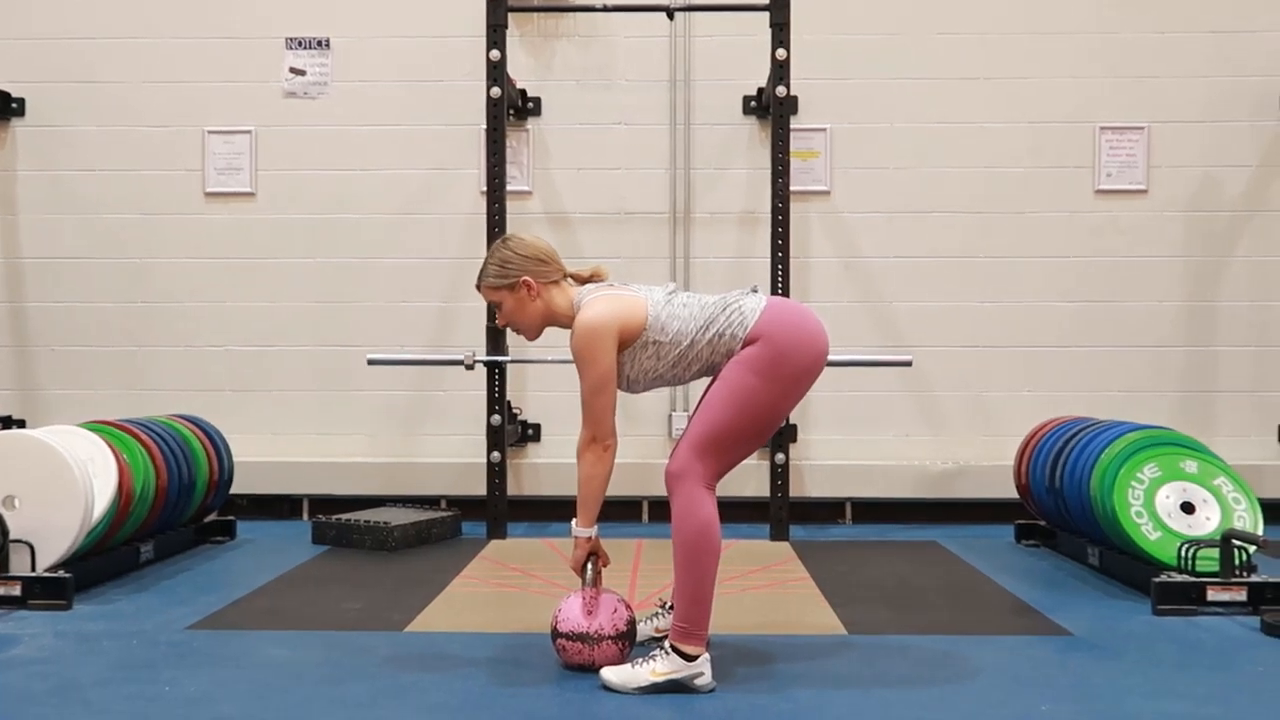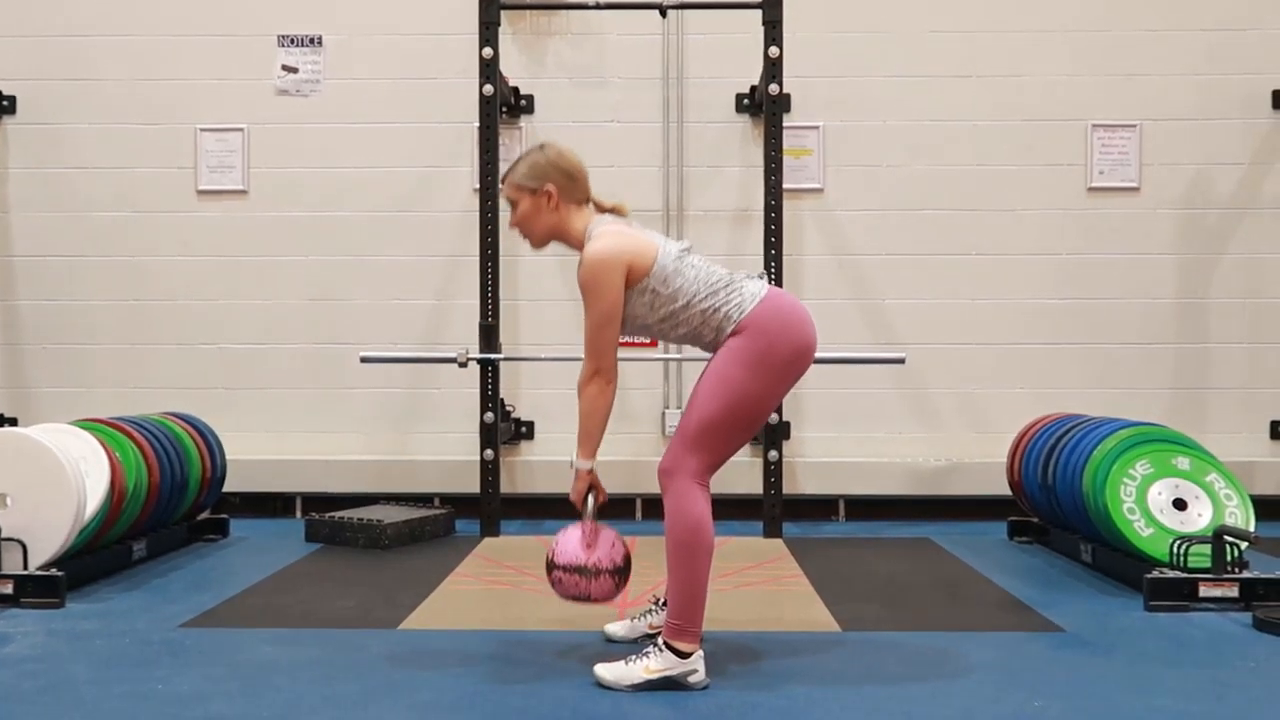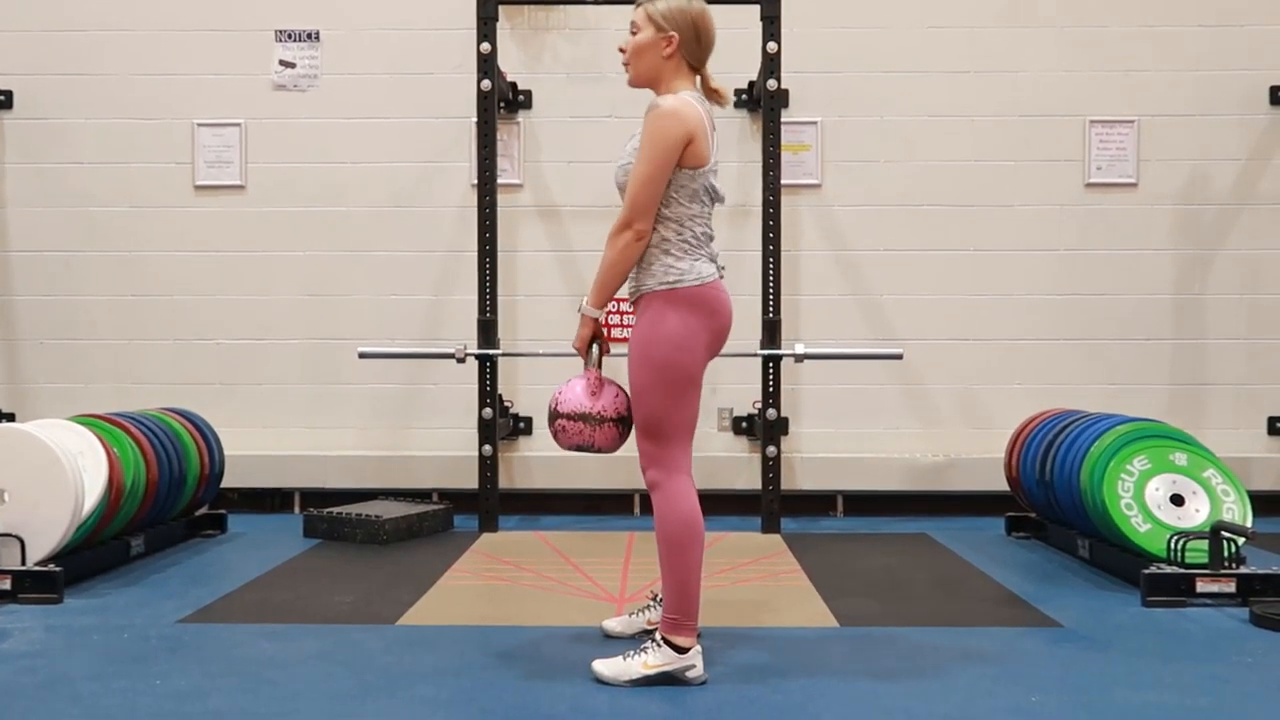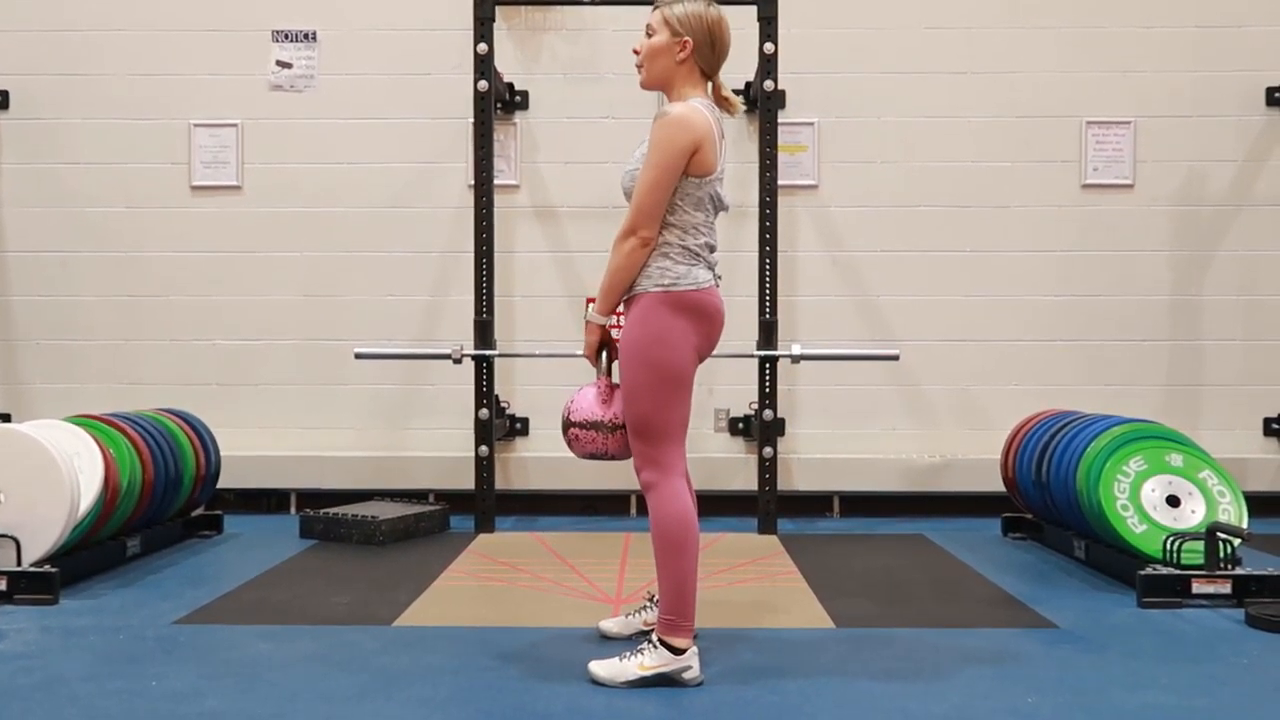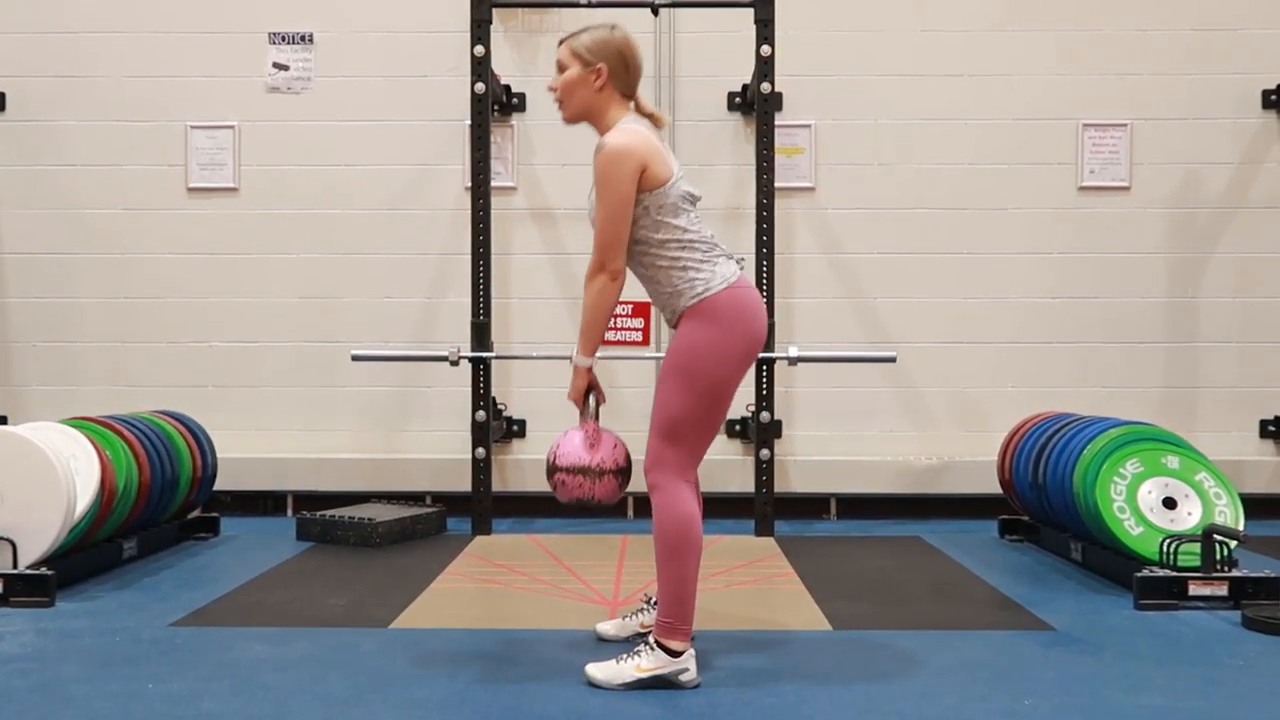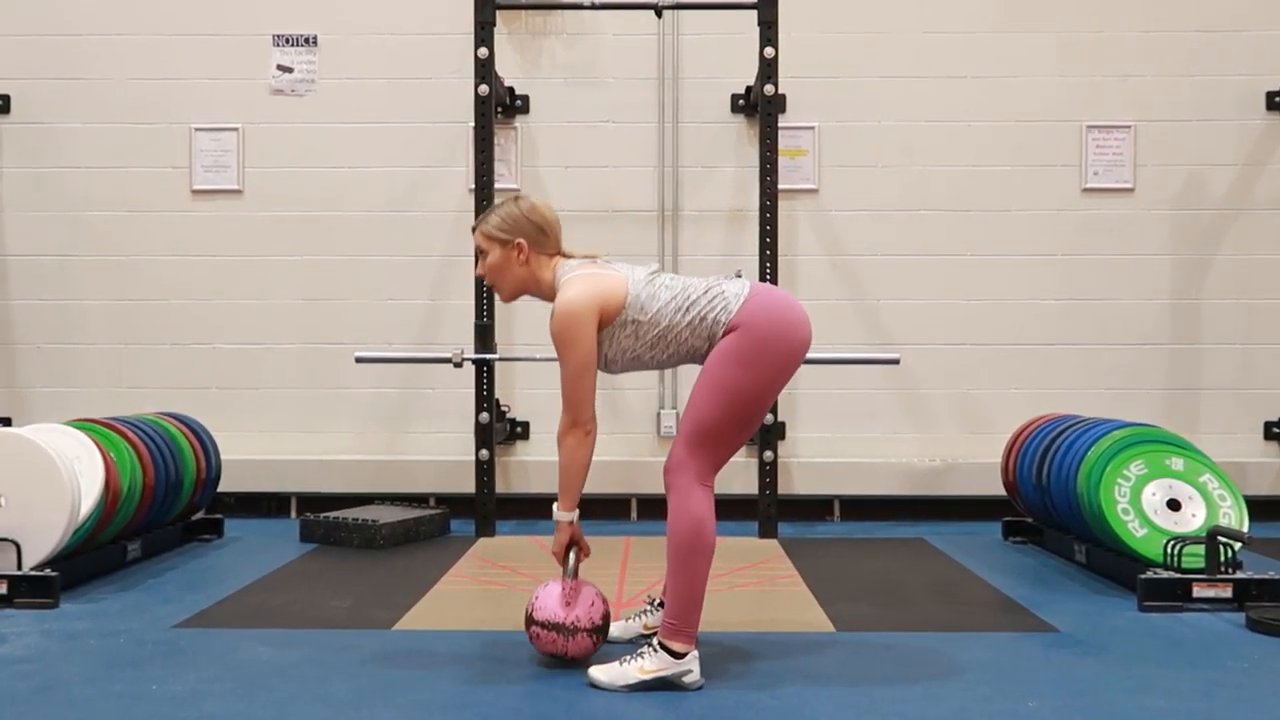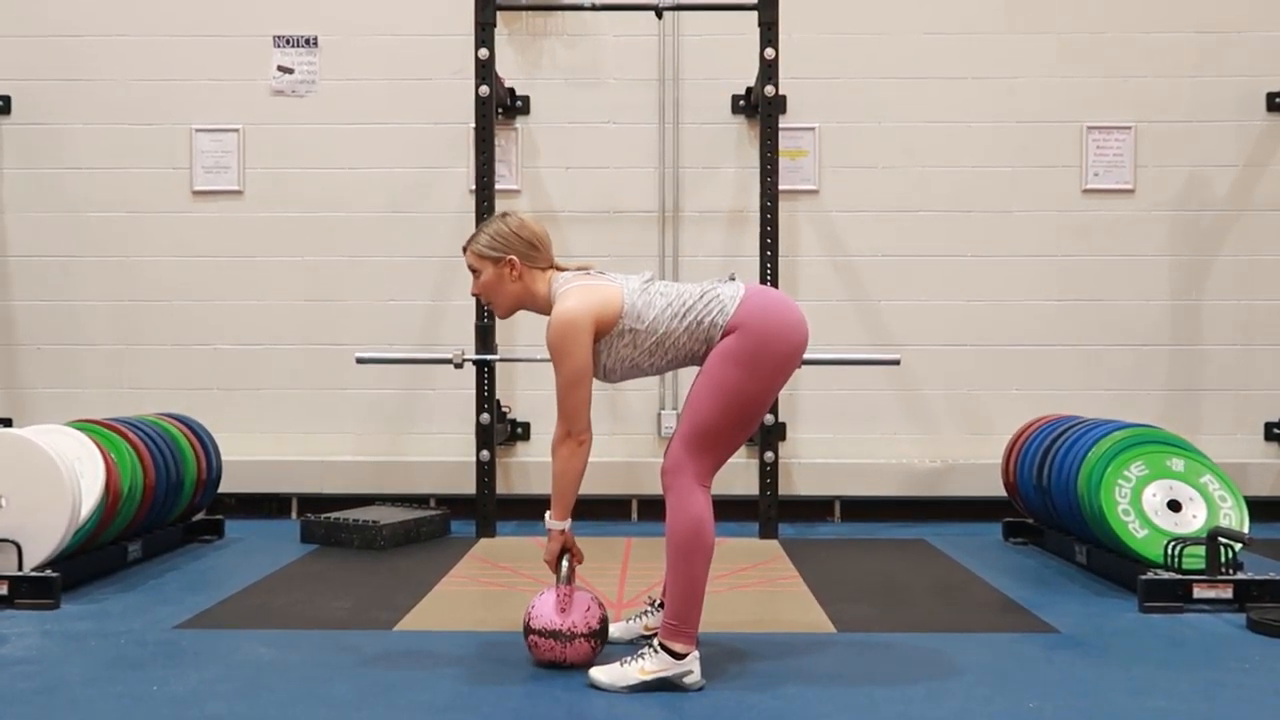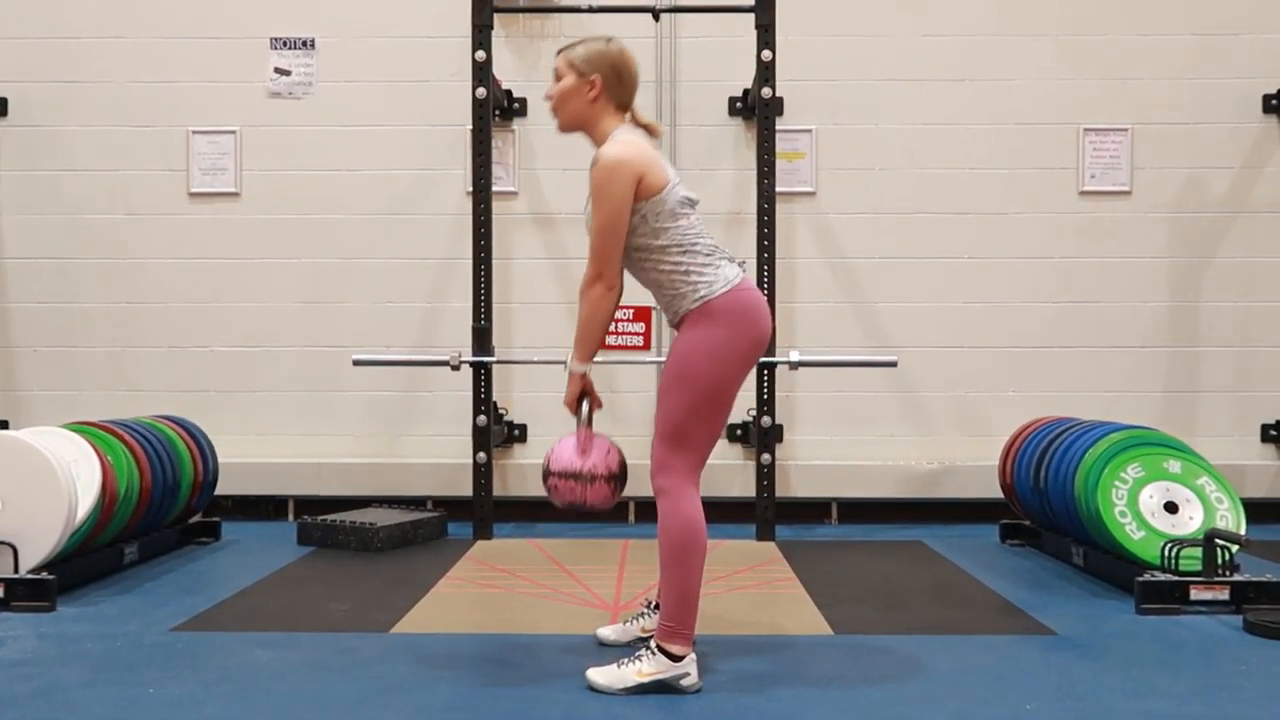
dt=0.5s
person 1, frame 1
left shoulder: (592, 322)
right shoulder: (595, 304)
left elbow: (599, 443)
right elbow: (596, 438)
left wrist: (583, 531)
right wrist: (587, 527)
left hip: (782, 341)
right hip: (778, 336)
left knee: (689, 477)
right knee: (688, 474)
left ankle: (686, 656)
right ankle: (684, 608)
person 1, frame 2
left shoulder: (601, 254)
right shoulder: (606, 237)
left elbow: (599, 376)
right elbow: (599, 372)
left wrist: (583, 465)
right wrist: (587, 463)
left hip: (770, 334)
right hip: (769, 327)
left knee: (682, 474)
right knee: (682, 470)
left ankle: (681, 652)
right ankle: (676, 610)
person 1, frame 3
left shoulder: (671, 110)
right shoulder: (685, 112)
left elbow: (633, 229)
left wrist: (591, 311)
right wrist: (606, 308)
left hip: (674, 306)
right hip: (687, 300)
left knee: (666, 471)
right knee: (666, 466)
left ankle: (679, 647)
right ankle: (674, 605)
person 1, frame 4
left shoulder: (680, 119)
right shoulder: (696, 118)
left elbow: (639, 235)
left wrist: (597, 316)
right wrist: (614, 313)
left hip: (665, 308)
right hip: (681, 304)
left knee: (659, 471)
right knee: (662, 466)
left ankle: (675, 646)
right ankle: (670, 605)
person 1, frame 5
left shoulder: (618, 146)
right shoulder: (629, 138)
left elbow: (605, 272)
right elbow: (610, 269)
left wrist: (582, 363)
right wrist: (587, 361)
left hip: (717, 317)
right hip: (724, 311)
left knee: (668, 472)
right knee: (672, 467)
left ankle: (671, 650)
right ankle: (667, 609)
person 1, frame 6
left shoulder: (572, 303)
right shoulder: (580, 281)
left elbow: (580, 427)
right elbow: (575, 420)
left wrist: (565, 516)
right wrist: (569, 510)
left hip: (761, 329)
right hip: (765, 320)
left knee: (687, 474)
right knee: (686, 471)
left ankle: (675, 652)
right ankle: (671, 606)
person 1, frame 7
left shoulder: (569, 313)
right shoulder: (573, 293)
left elbow: (575, 438)
right elbow: (568, 431)
left wrist: (558, 524)
right wrist: (561, 519)
left hip: (759, 332)
right hip: (762, 322)
left knee: (684, 476)
right knee: (684, 472)
left ankle: (676, 651)
right ankle: (672, 608)
person 1, frame 8
left shoulder: (616, 157)
right shoulder: (625, 149)
left elbow: (601, 282)
right elbow: (607, 278)
left wrist: (578, 366)
right wrist: (585, 364)
left hip: (719, 320)
right hip: (724, 313)
left knee: (672, 479)
right knee: (675, 473)
left ankle: (673, 654)
right ankle: (667, 611)
